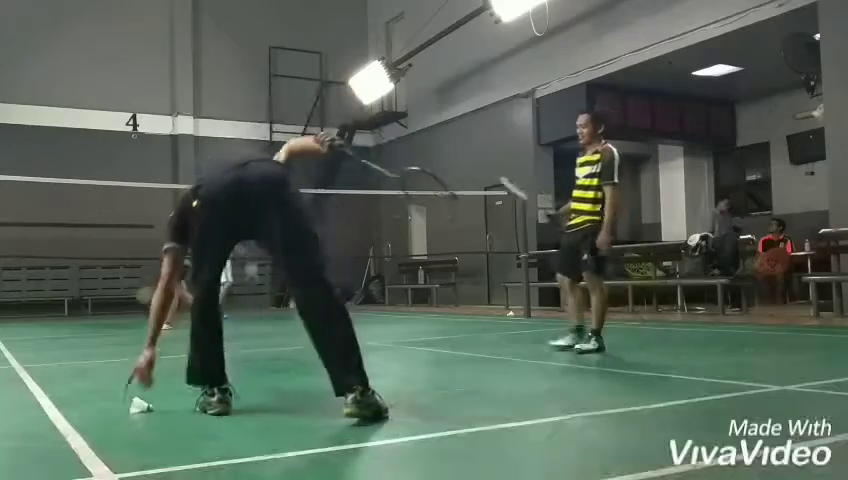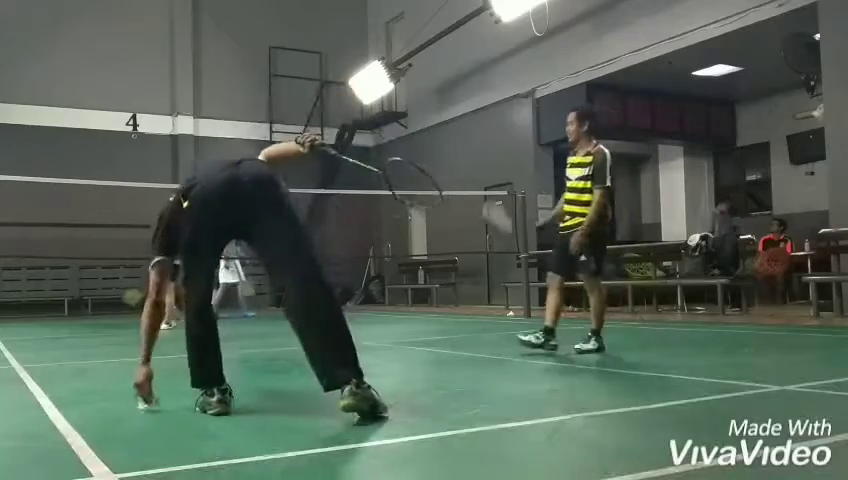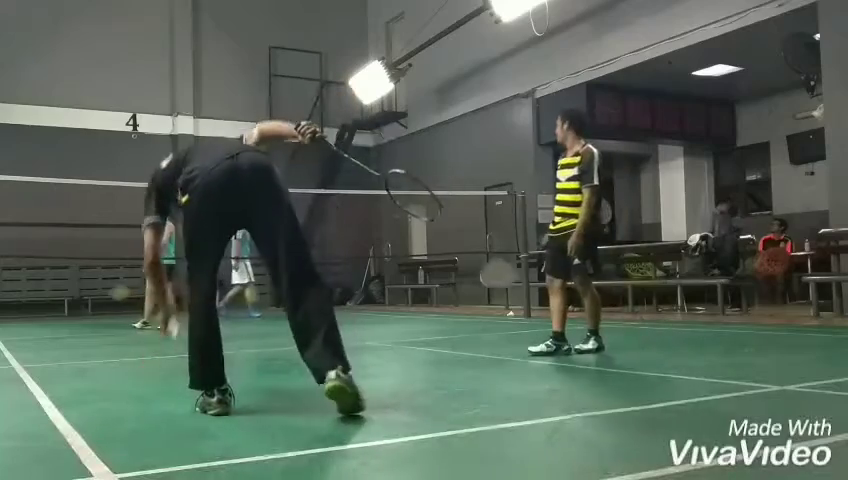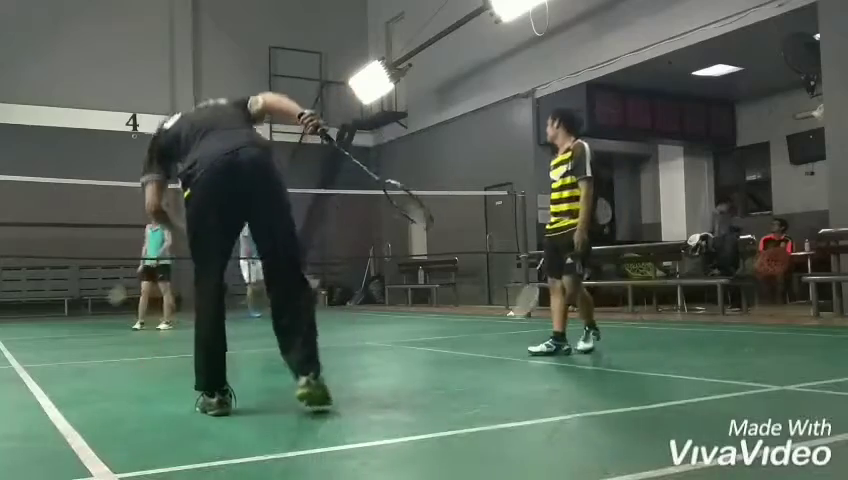
dt=0.2s
person 1, frame 1
left shoulder: (189, 202)
right shoulder: (265, 167)
left elbow: (165, 284)
right elbow: (288, 148)
left wrist: (150, 346)
right wrist: (320, 145)
left hip: (213, 198)
right hip: (268, 185)
left knee: (204, 295)
right knee: (313, 285)
left ankle: (214, 390)
right ankle: (356, 389)
person 1, frame 2
left shoulder: (170, 217)
left elbow: (155, 299)
right elbow: (267, 154)
left wrist: (145, 363)
right wrist: (303, 147)
left hip: (204, 199)
right hip: (257, 183)
left knee: (196, 296)
right knee: (305, 283)
left ankle: (213, 391)
right ankle: (351, 383)
person 1, frame 3
left shoulder: (162, 178)
right shoulder: (232, 146)
left elbow: (152, 257)
right elbow: (258, 131)
left wrist: (165, 307)
right wrist: (297, 131)
left hip: (203, 186)
right hip: (256, 171)
left knee: (201, 291)
right knee: (300, 279)
left ankle: (213, 391)
right ankle: (335, 369)
person 1, frame 4
left shoulder: (164, 134)
right shoulder: (228, 107)
left elbow: (153, 205)
right elbow: (264, 100)
left wrist: (178, 225)
right wrist: (299, 115)
left hip: (205, 174)
right hip: (256, 162)
left knee: (208, 288)
right knee: (287, 277)
left ankle: (213, 391)
right ankle: (308, 374)
person 2, frame 1
left shoulder: (608, 154)
right shoulder: (582, 157)
left elbow: (611, 195)
left wrist: (606, 230)
right wrist: (560, 212)
left hip: (593, 228)
right hip: (574, 227)
left knee: (592, 279)
right knee: (565, 278)
left ankle: (596, 336)
right ankle: (577, 331)
person 2, frame 2
left shoulder: (600, 155)
right shoulder: (572, 156)
left elbow: (600, 197)
left wrist: (584, 231)
right wrist: (549, 219)
left hip: (589, 230)
right hip: (567, 229)
left knee: (591, 281)
right knee: (554, 279)
left ankle: (596, 337)
right ankle: (548, 334)
person 2, frame 3
left shoulder: (589, 154)
right shoulder: (563, 158)
left elbow: (589, 197)
left wrist: (578, 233)
right wrist: (551, 229)
left hip: (580, 232)
right hip: (558, 231)
left knee: (583, 284)
right knee: (555, 284)
left ankle: (594, 336)
right ankle: (558, 340)
person 2, frame 4
left shoulder: (580, 149)
right shoulder: (556, 158)
left elbow: (586, 190)
left wrist: (582, 228)
left hip: (574, 230)
right hip: (554, 231)
left knee: (571, 284)
right knee: (555, 284)
left ankle: (591, 328)
right ankle: (559, 340)
